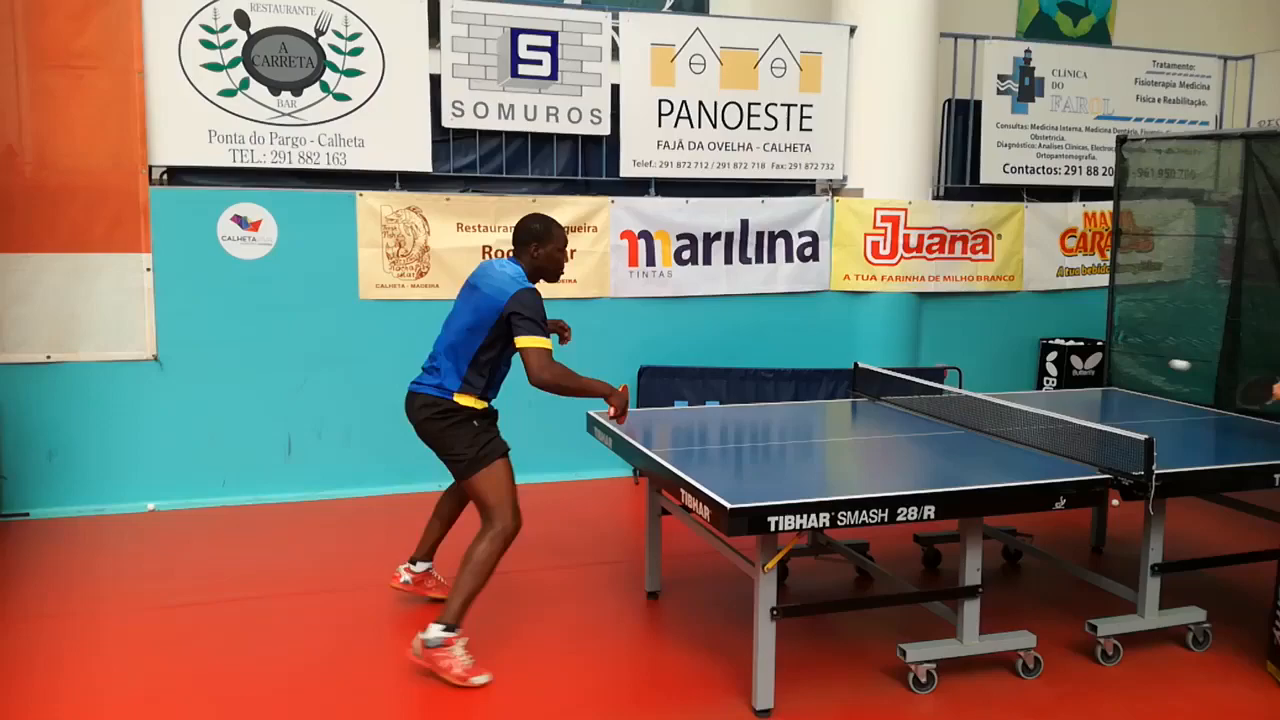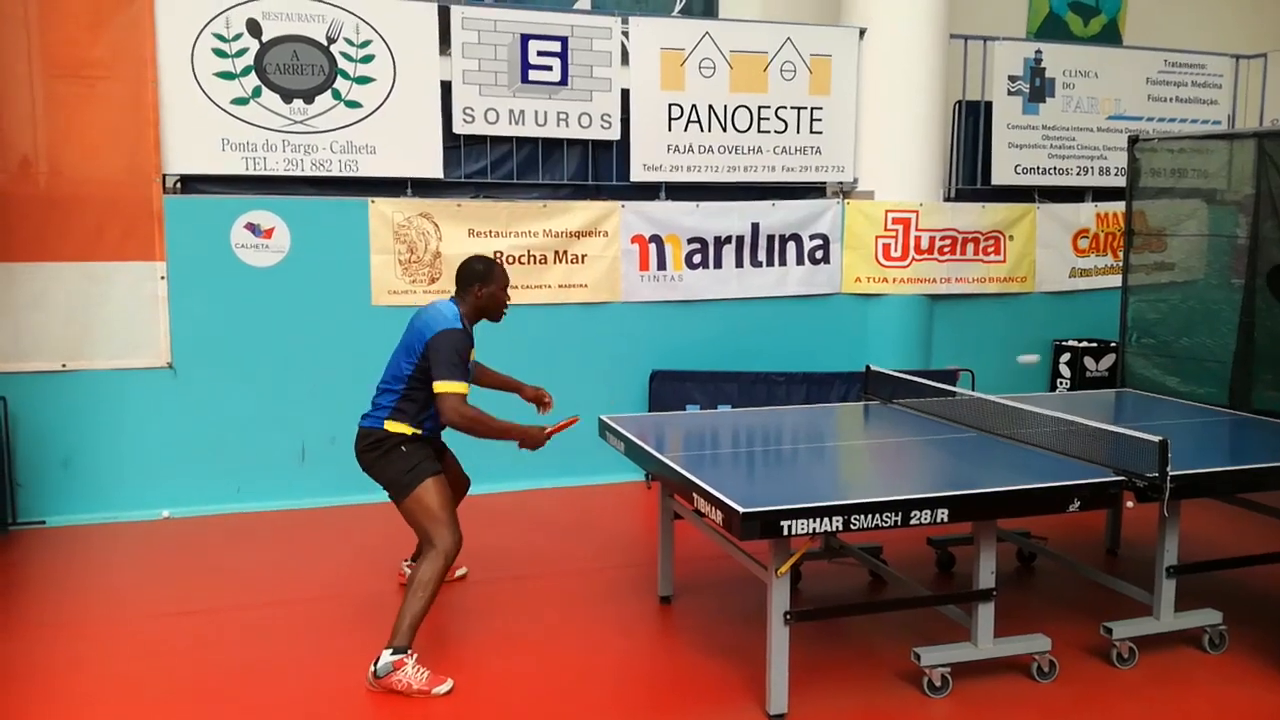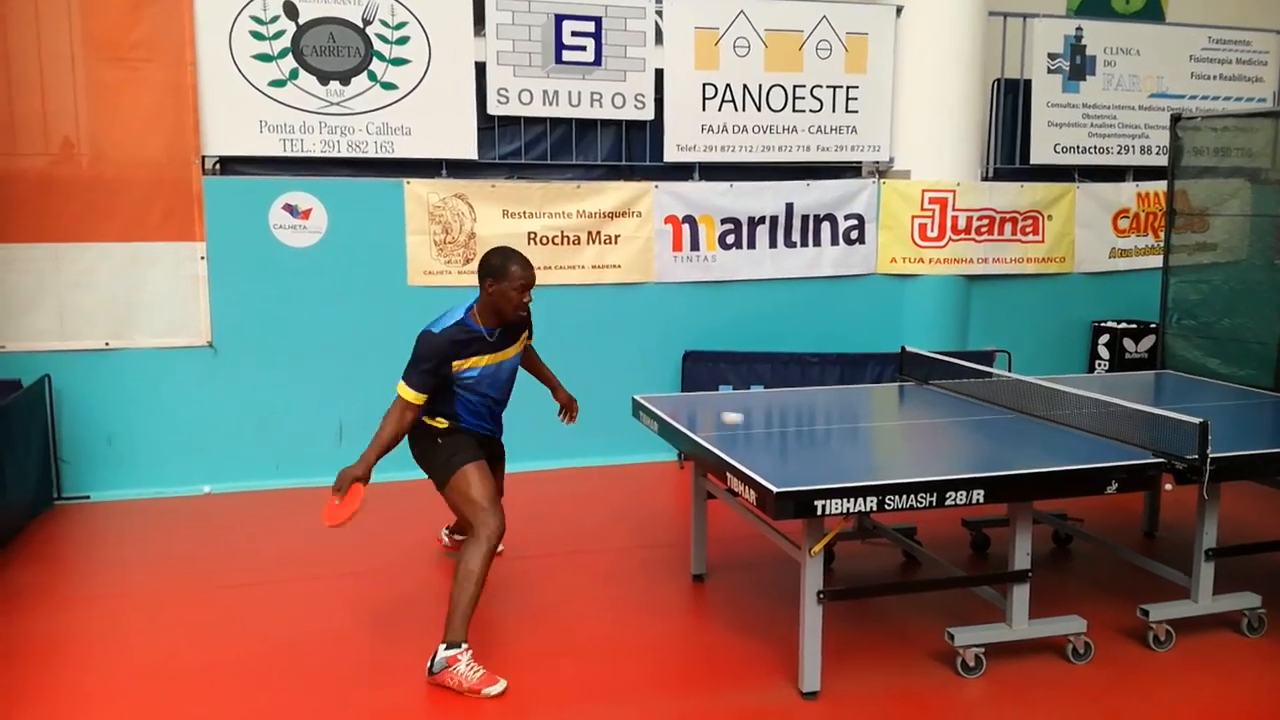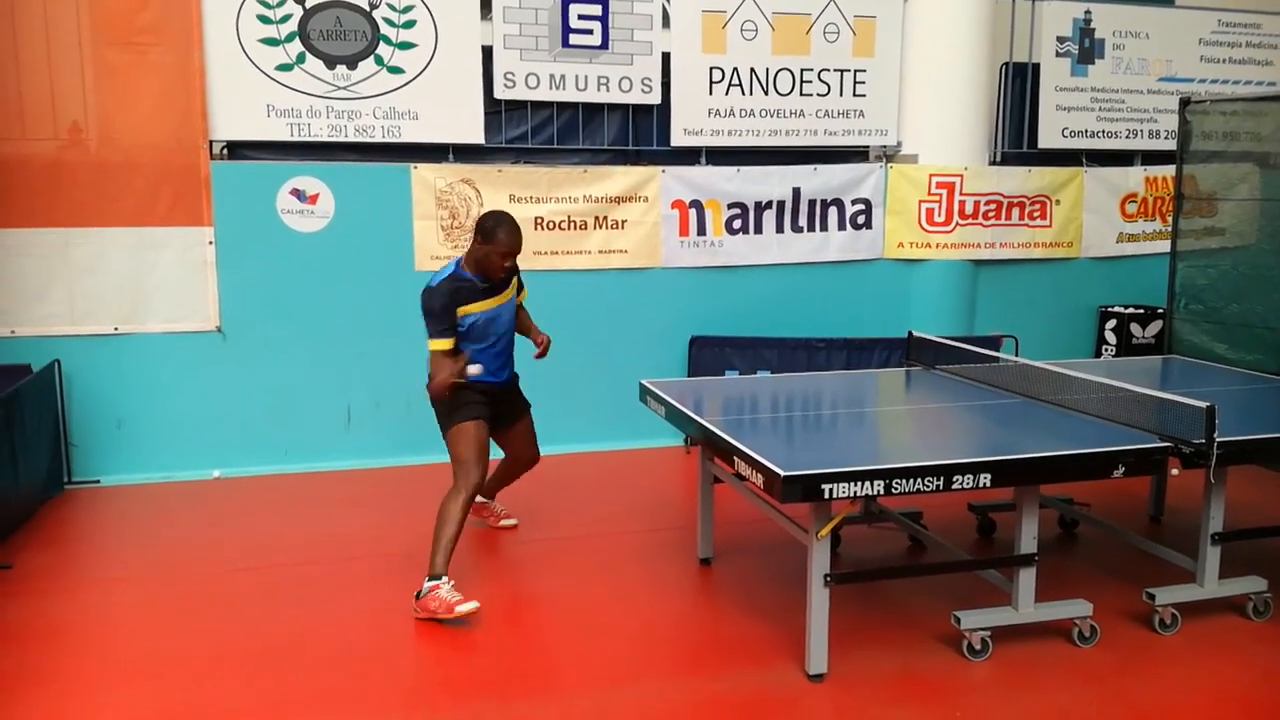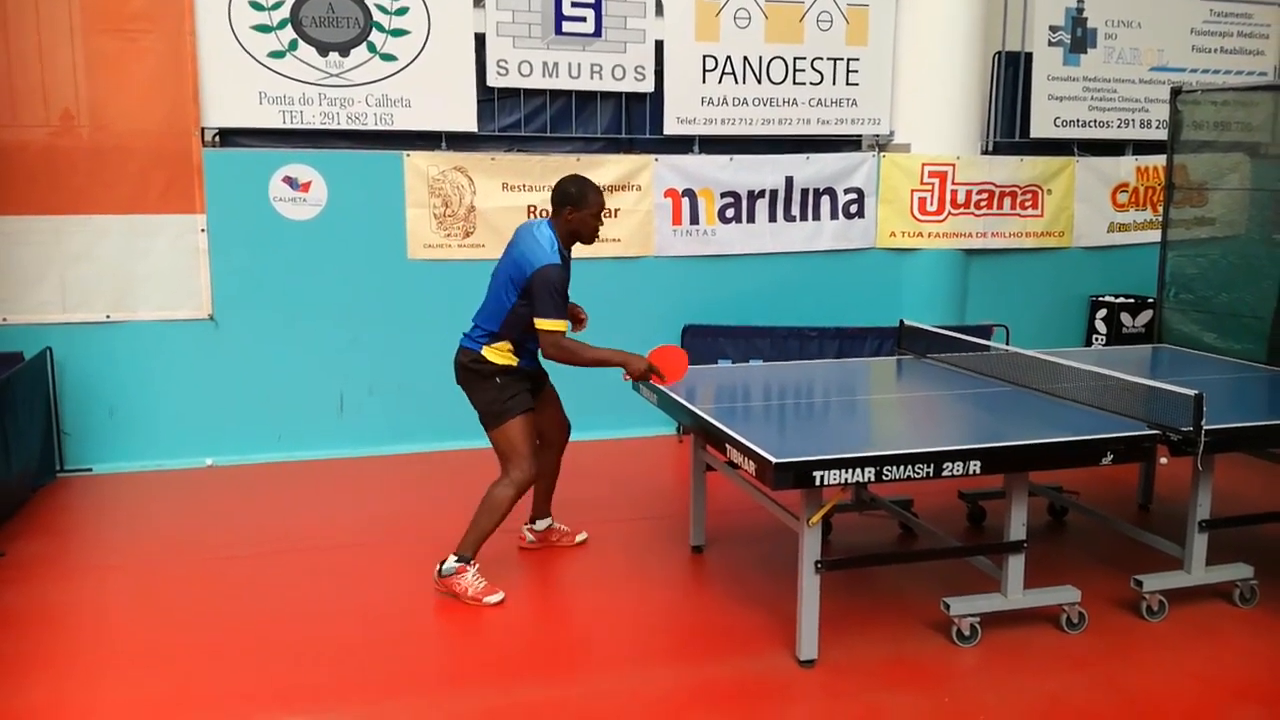
dt=1s
person 1, frame 1
left shoulder: (491, 270)
right shoulder: (522, 295)
right elbow: (541, 373)
left wrist: (543, 327)
right wrist: (605, 390)
left hip: (429, 398)
right hip: (453, 410)
left knee: (468, 482)
right knee: (502, 523)
left ankle: (417, 570)
right ankle: (441, 637)
person 1, frame 2
left shoulder: (447, 314)
right shoulder: (450, 333)
left elbow: (466, 369)
right elbow: (455, 412)
left wrist: (521, 389)
right wrist: (519, 433)
left hip: (412, 433)
right hip: (391, 440)
left knee: (456, 485)
right knee: (446, 541)
left ankle: (417, 563)
right ankle: (393, 662)
person 1, frame 3
left shoulder: (516, 315)
right shoulder: (442, 336)
right elbow: (406, 408)
left wrist: (556, 387)
right wrist: (365, 462)
left hip: (484, 431)
right hip: (445, 436)
left knee: (489, 498)
right knee: (490, 527)
left ankle: (457, 534)
right ankle: (450, 656)
person 1, frame 4
left shoulder: (508, 271)
right shoulder: (443, 291)
left elbow: (516, 309)
right elbow: (441, 362)
left wrist: (535, 331)
right wrist: (447, 376)
left hip: (502, 385)
right hip: (461, 390)
left knee: (525, 456)
right knee: (469, 477)
left ankle: (482, 501)
right ankle: (434, 588)
person 1, frame 5
left shoulder: (536, 230)
right shoulder: (549, 266)
right elbow: (555, 347)
left wrist: (563, 307)
right wrist: (624, 359)
left hip: (511, 358)
right hip: (489, 366)
left knee: (556, 433)
right knee: (523, 469)
left ankle: (539, 525)
right ankle: (455, 568)
